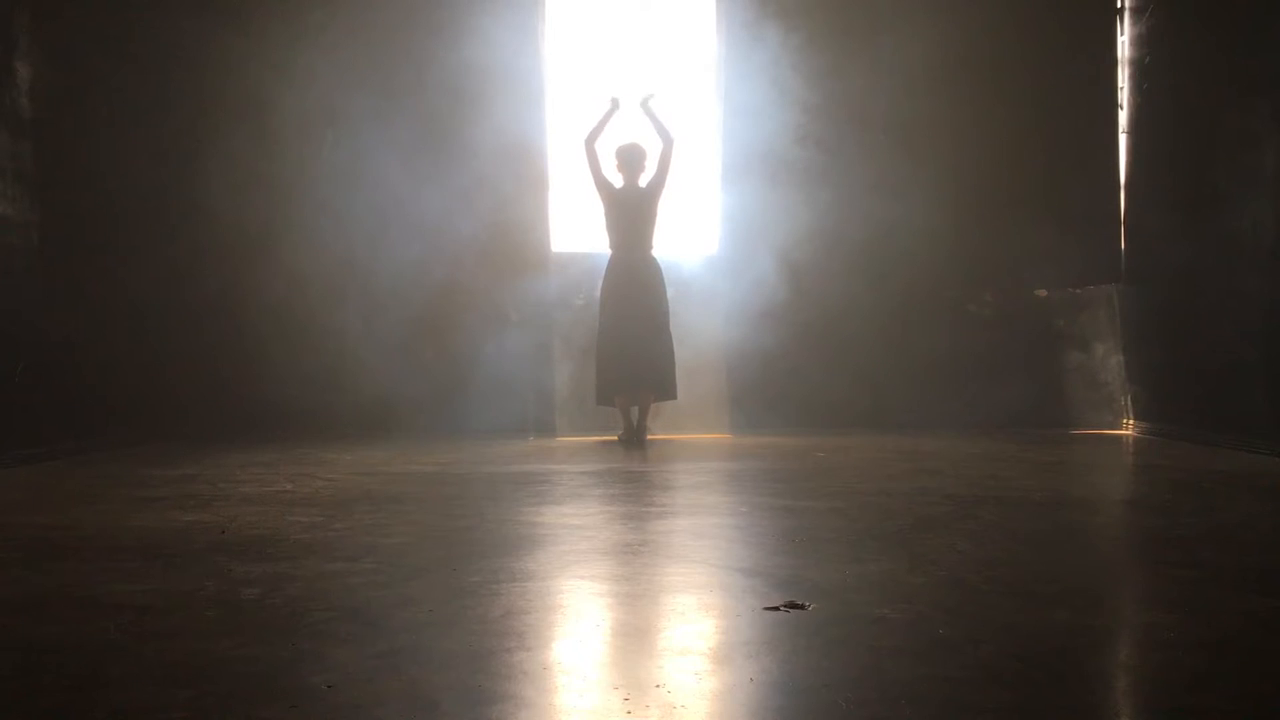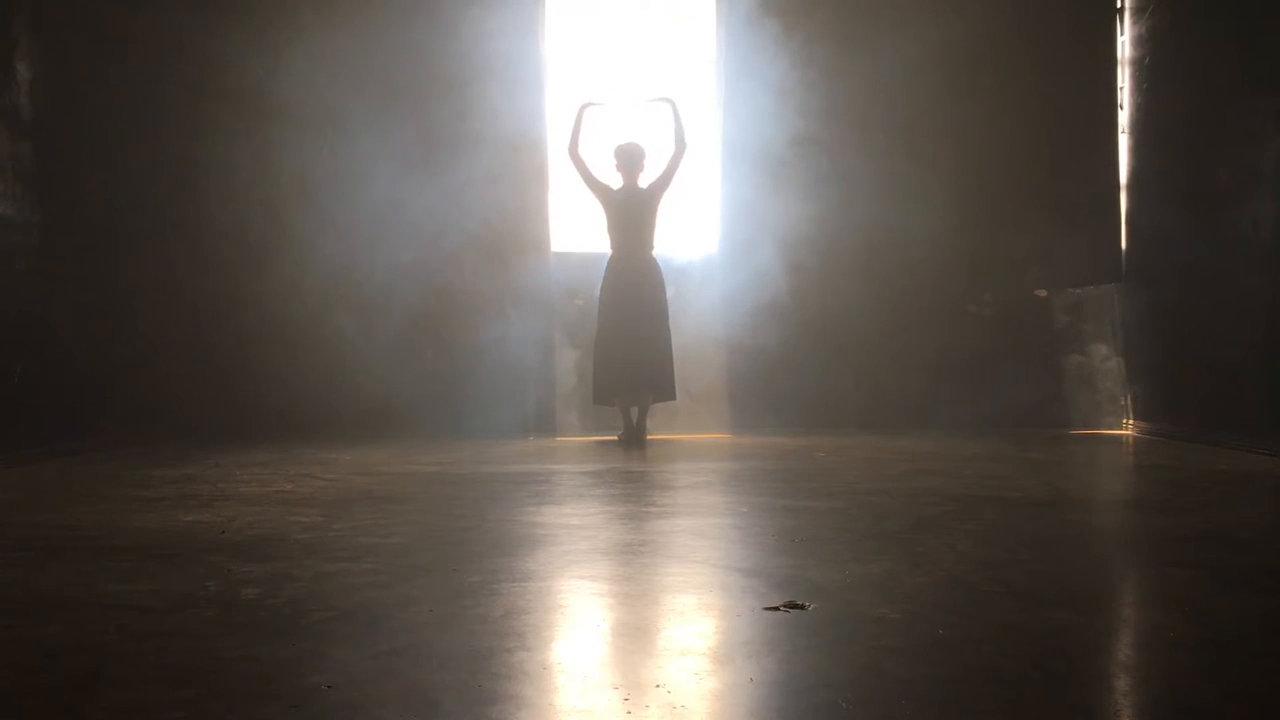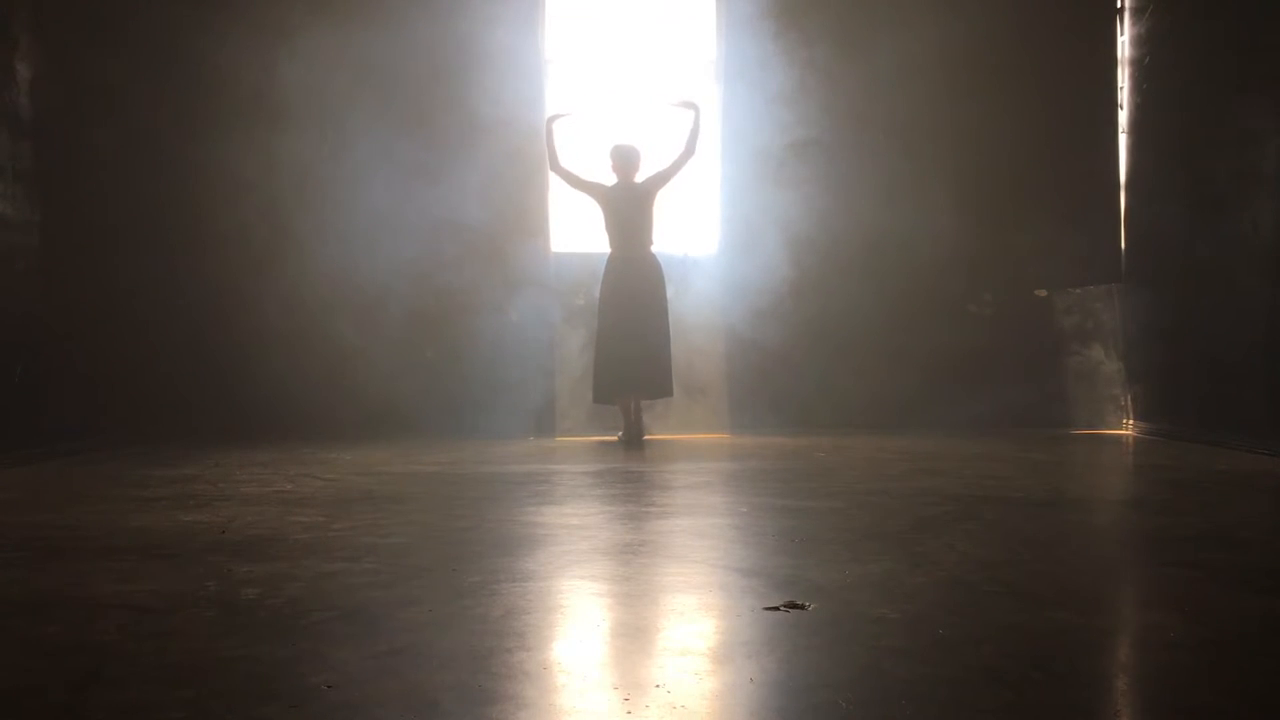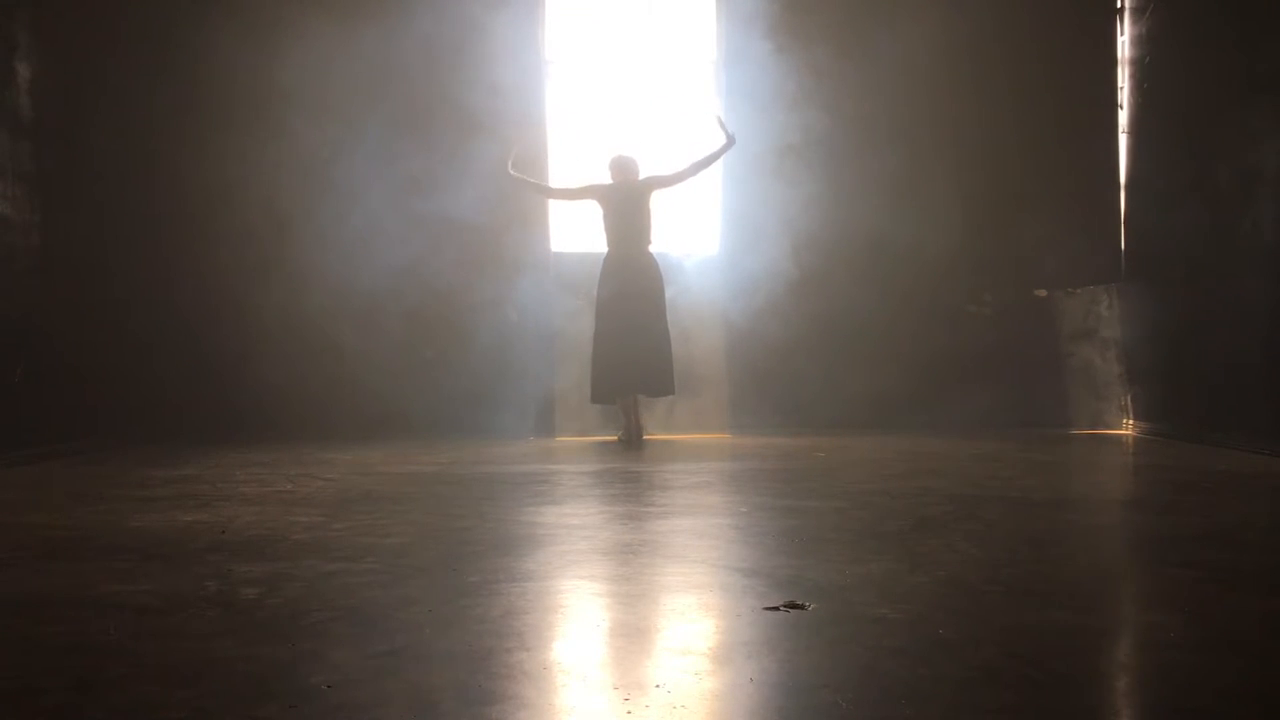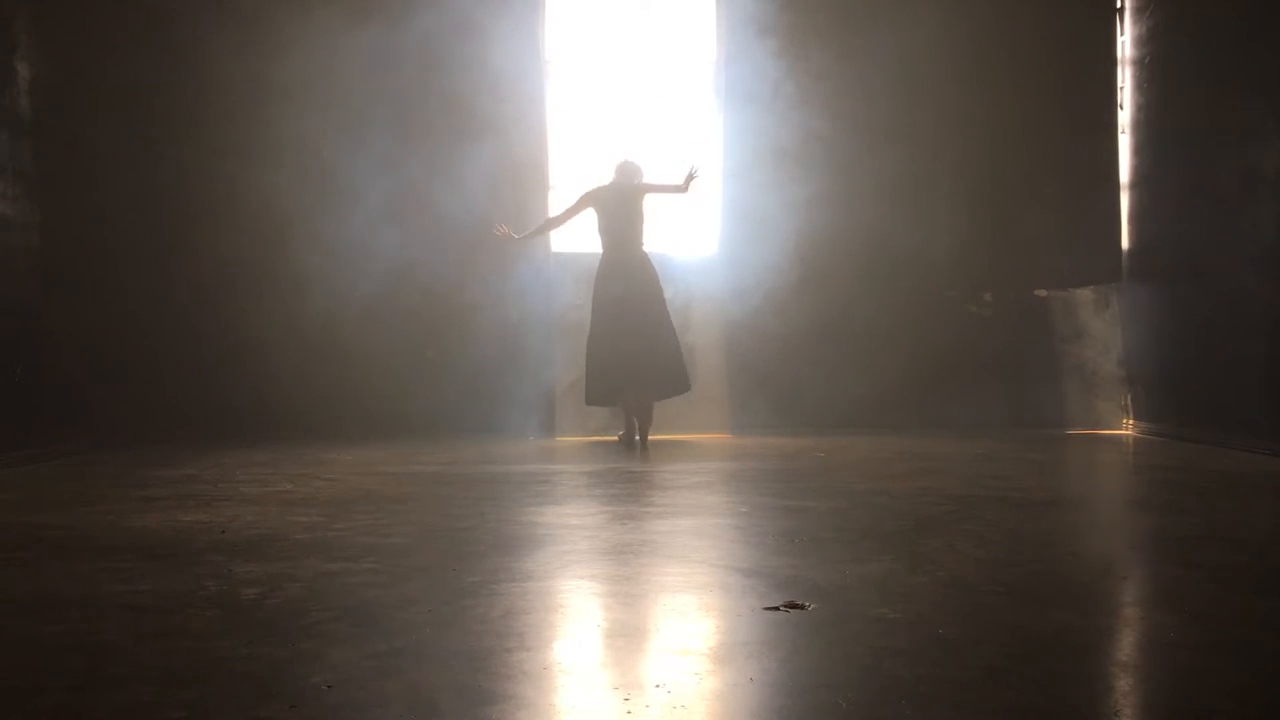
dt=1s
person 1, frame 1
left shoulder: (608, 195)
right shoulder: (652, 194)
left elbow: (589, 143)
right elbow: (669, 143)
left wrist: (611, 112)
right wrist: (648, 112)
left hip: (618, 275)
right hip: (647, 275)
left knee: (618, 350)
right knee: (649, 349)
left ankle: (628, 427)
right ankle: (641, 425)
person 1, frame 2
left shoulder: (607, 197)
right shoulder: (653, 195)
left elbow: (574, 154)
right elbow: (680, 149)
left wrist: (582, 112)
right wrist: (672, 107)
left hip: (617, 275)
right hip: (647, 275)
left knee: (617, 350)
right knee: (649, 349)
left ankle: (628, 426)
right ankle: (641, 424)
person 1, frame 3
left shoulder: (603, 194)
right shoulder: (648, 189)
left elbow: (556, 167)
right elbow: (687, 154)
left wrist: (550, 128)
right wrist: (696, 114)
left hip: (618, 272)
right hip: (647, 271)
left knee: (617, 347)
right knee: (646, 344)
left ankle: (629, 425)
right ankle: (638, 421)
person 1, frame 4
left shoulder: (601, 191)
right shoulder: (646, 186)
left elbow: (551, 192)
right elbow: (689, 171)
left wrist: (515, 174)
right wrist: (725, 147)
left hip: (615, 272)
right hip: (644, 270)
left knee: (617, 346)
right knee: (645, 342)
left ankle: (629, 425)
right ankle: (635, 422)
person 1, frame 5
left shoulder: (597, 194)
right shoulder: (637, 188)
left elbow: (555, 221)
right elbow: (659, 188)
left wrist: (518, 238)
right wrist: (682, 187)
left hip: (610, 272)
right hip: (638, 270)
left knee: (615, 347)
right knee: (649, 344)
left ankle: (631, 426)
right ankle: (643, 424)
